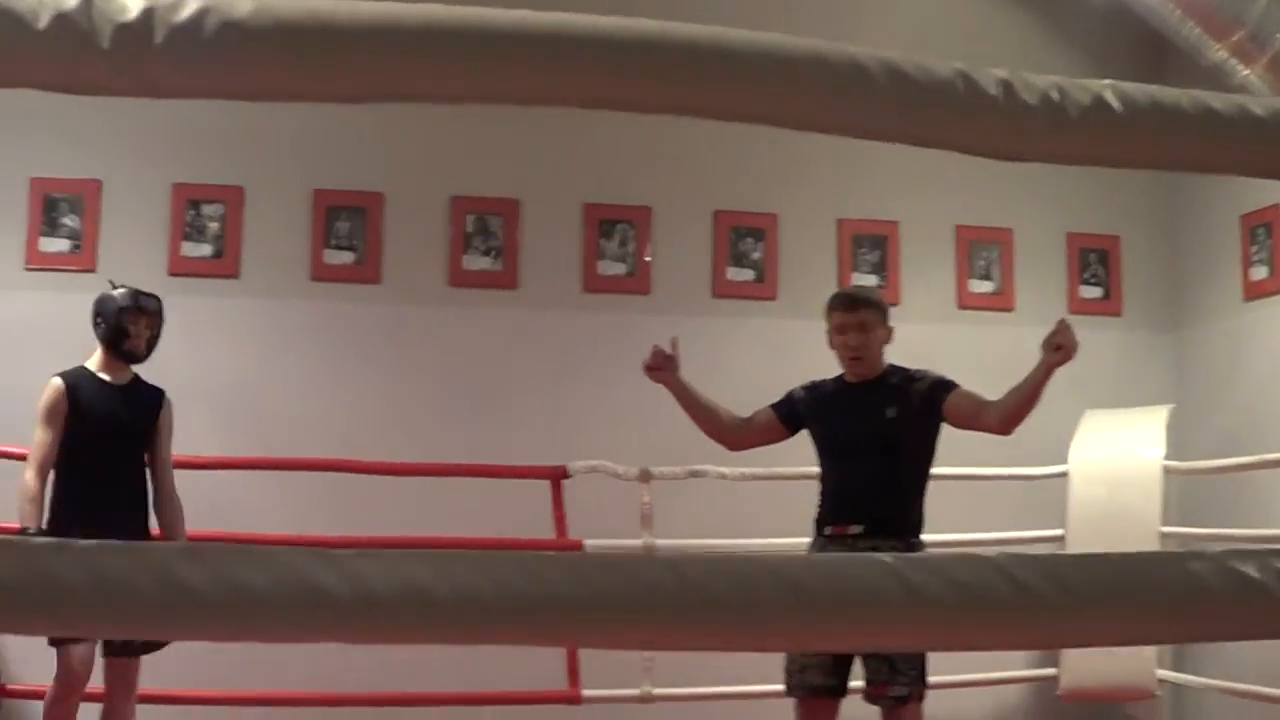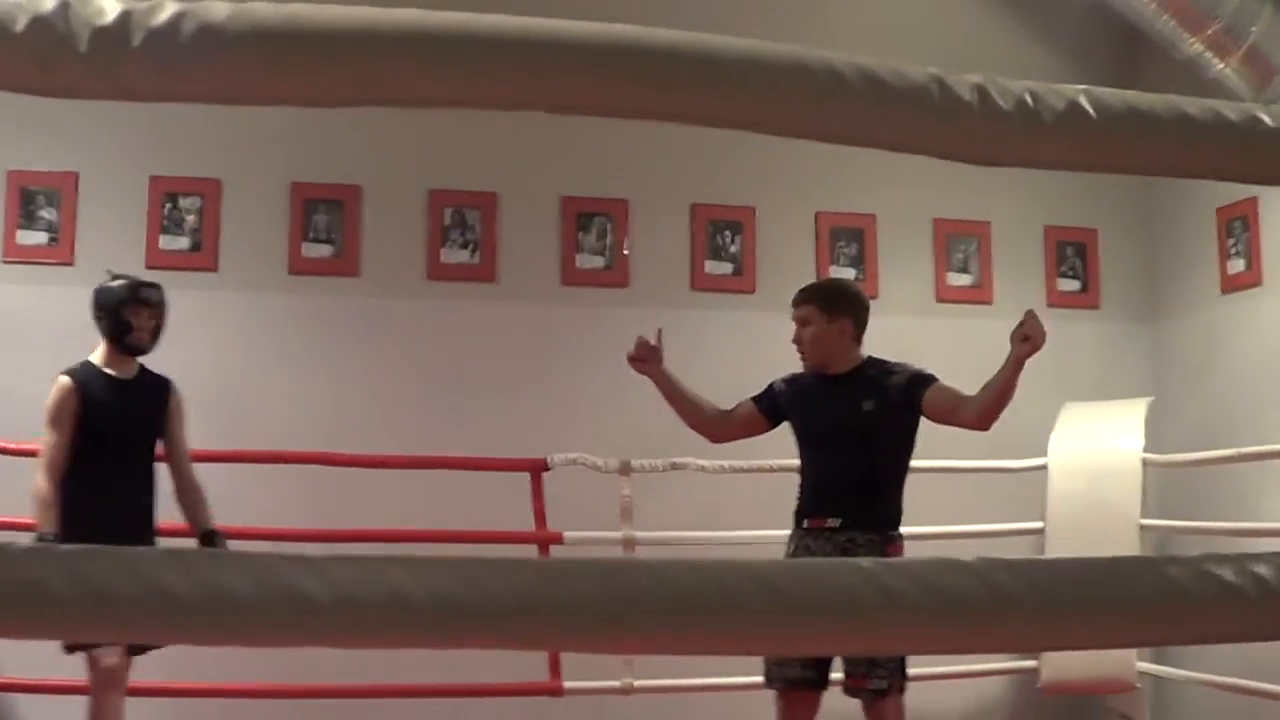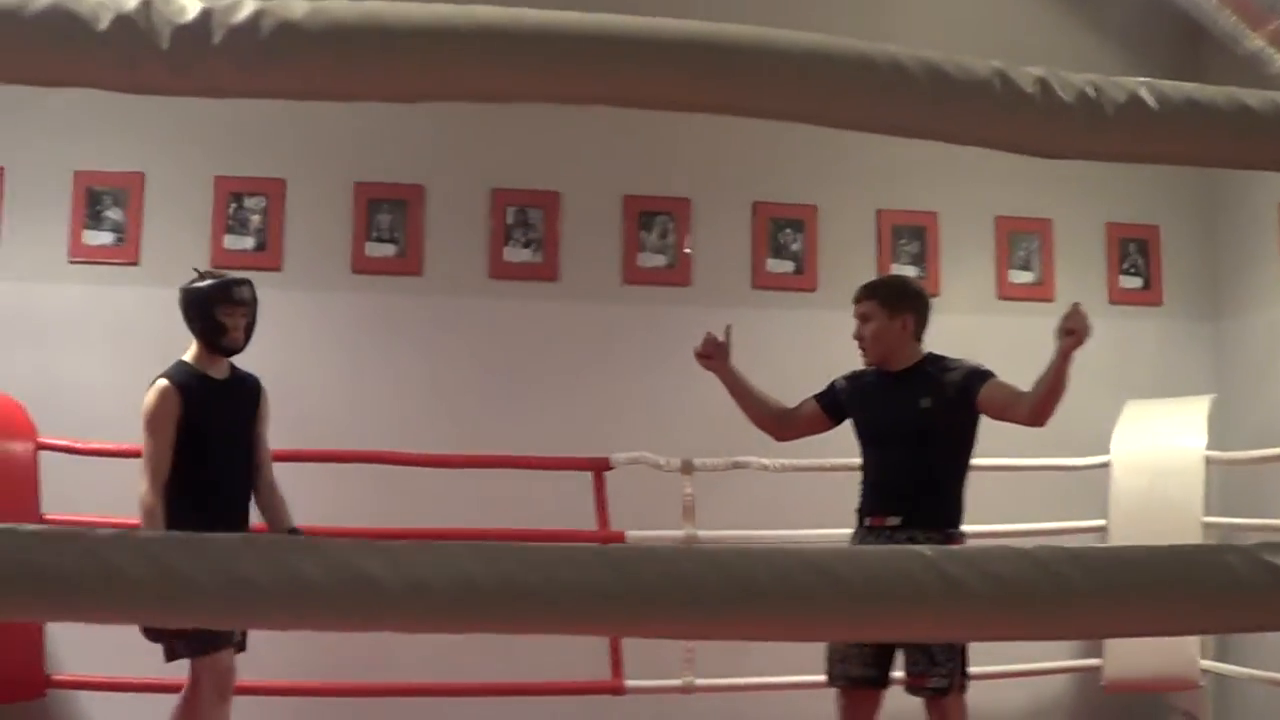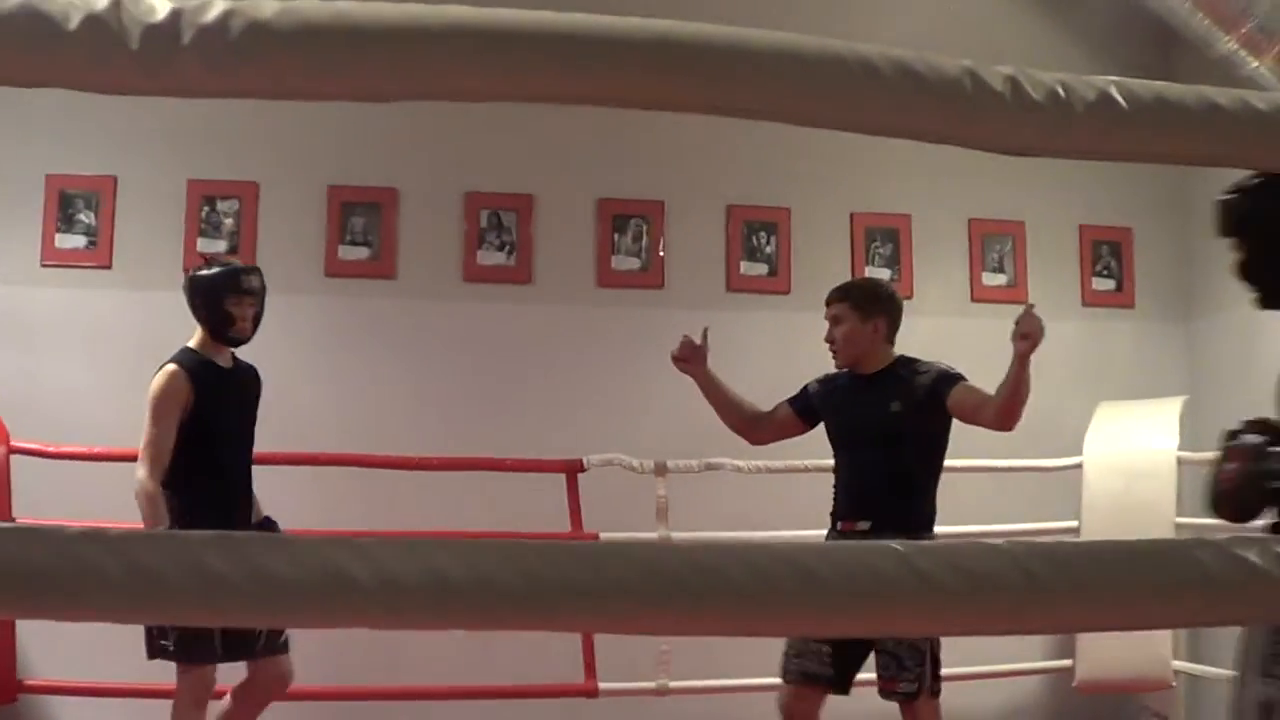
dt=0.2s
person 1, frame 1
left shoulder: (155, 401)
right shoulder: (66, 388)
left elbow: (164, 487)
right elbow: (36, 471)
right wrist: (31, 537)
left knee: (124, 677)
right knee: (75, 665)
person 1, frame 2
left shoulder: (162, 393)
right shoulder: (73, 386)
left elbow: (182, 475)
right elbow: (48, 477)
left wrist: (211, 540)
right wrist: (48, 545)
left hip: (136, 548)
right hip: (84, 549)
left knee: (118, 672)
right knee: (107, 666)
person 1, frame 3
left shoulder: (251, 390)
right shoulder: (170, 390)
right elbow: (152, 488)
left wrist: (291, 541)
left knee: (204, 680)
right knee: (218, 674)
person 1, frame 4
left shoulder: (248, 378)
right shoulder: (177, 376)
right elbow: (148, 477)
left wrist: (265, 528)
left knee: (275, 674)
right knee: (197, 681)
person 2, frame 1
left shoulder: (921, 390)
right shoulder: (812, 399)
left elbow: (997, 418)
right elbow: (737, 434)
left wrist: (1046, 367)
right wrist: (674, 382)
left hip: (894, 558)
right hip: (828, 555)
person 2, frame 2
left shoulder: (898, 383)
right shoulder: (792, 390)
left elbow: (975, 414)
right elbow: (719, 426)
left wrist: (1017, 358)
right wrist: (658, 372)
left hip: (872, 551)
right hip: (806, 550)
person 2, frame 3
left shoulder: (957, 379)
right shoulder: (854, 388)
left elbow: (1031, 411)
right elbow: (783, 424)
left wrist: (1064, 353)
right wrist: (724, 369)
left hip: (933, 549)
right hip: (868, 547)
person 2, frame 4
left shoulder: (929, 382)
right shoulder: (827, 391)
left elbow: (999, 416)
right elbow: (758, 428)
left wrist: (1021, 356)
right wrist: (700, 373)
